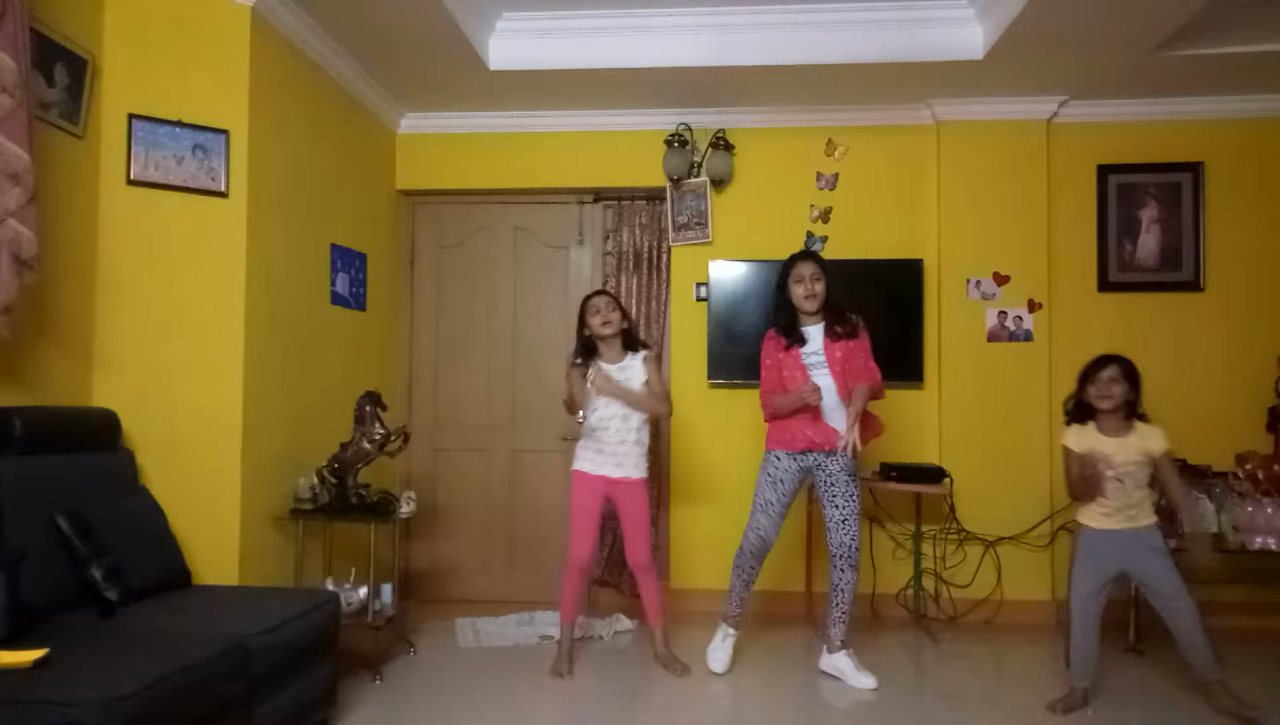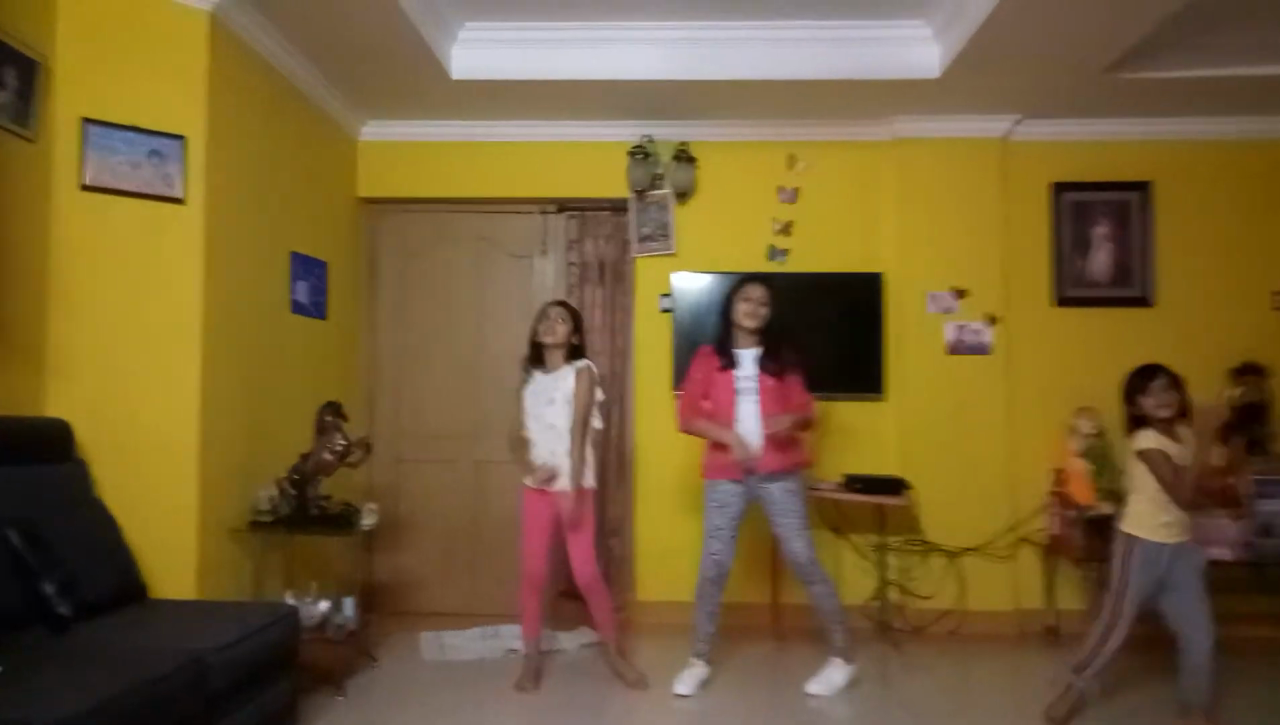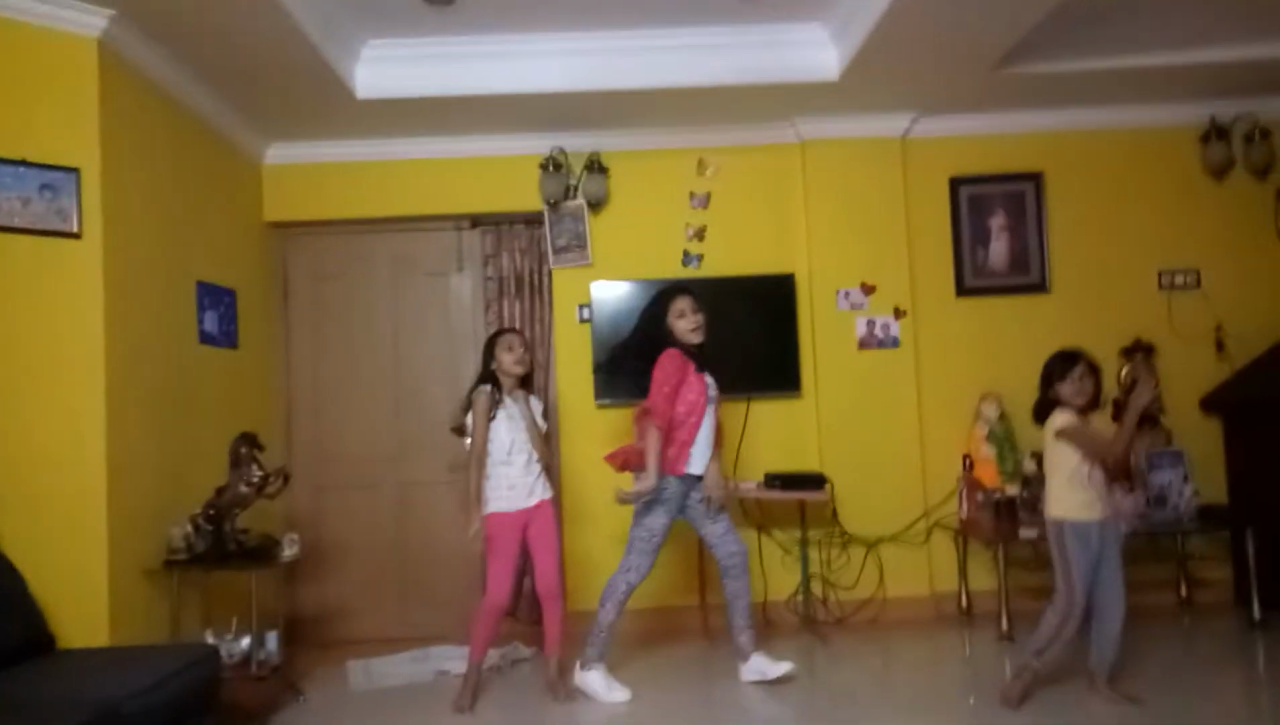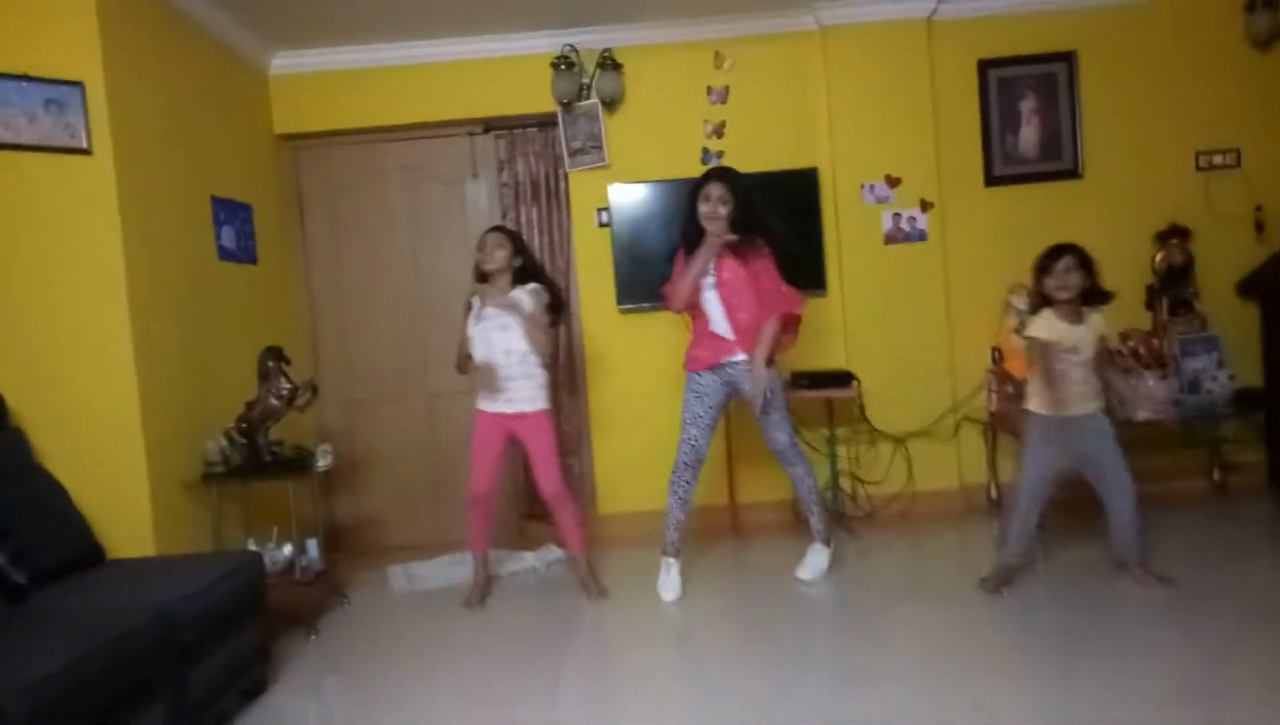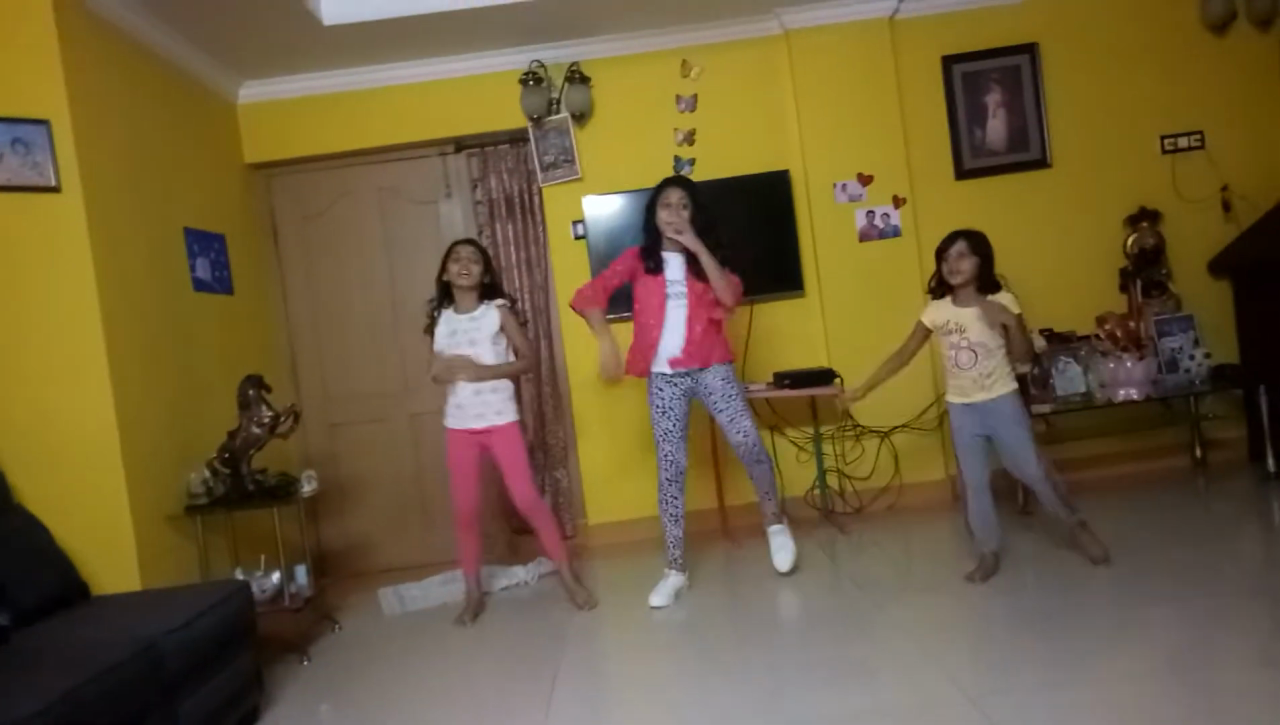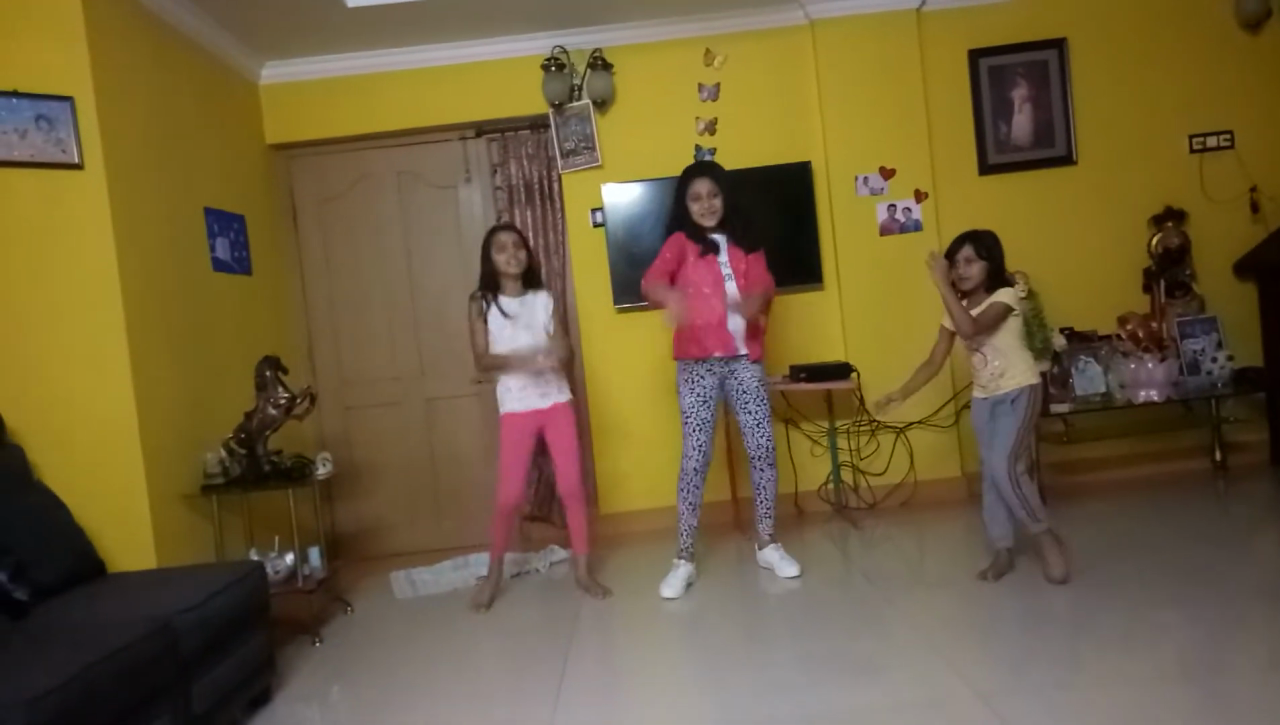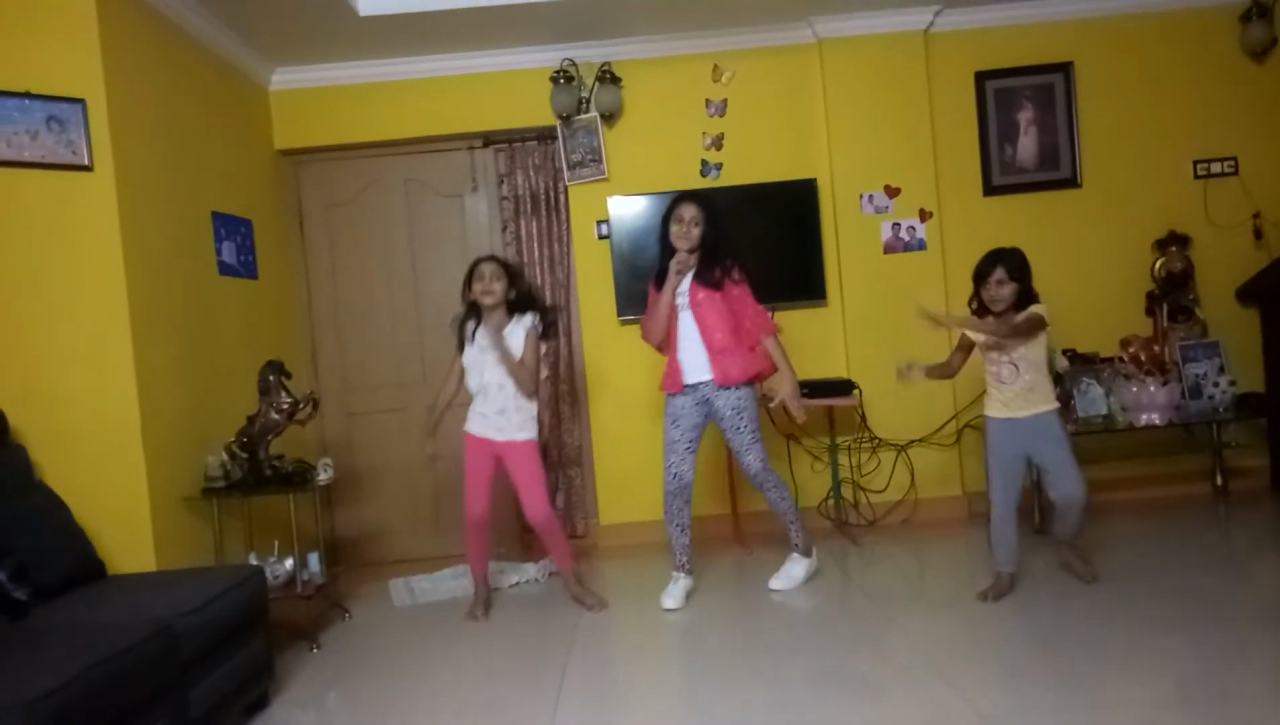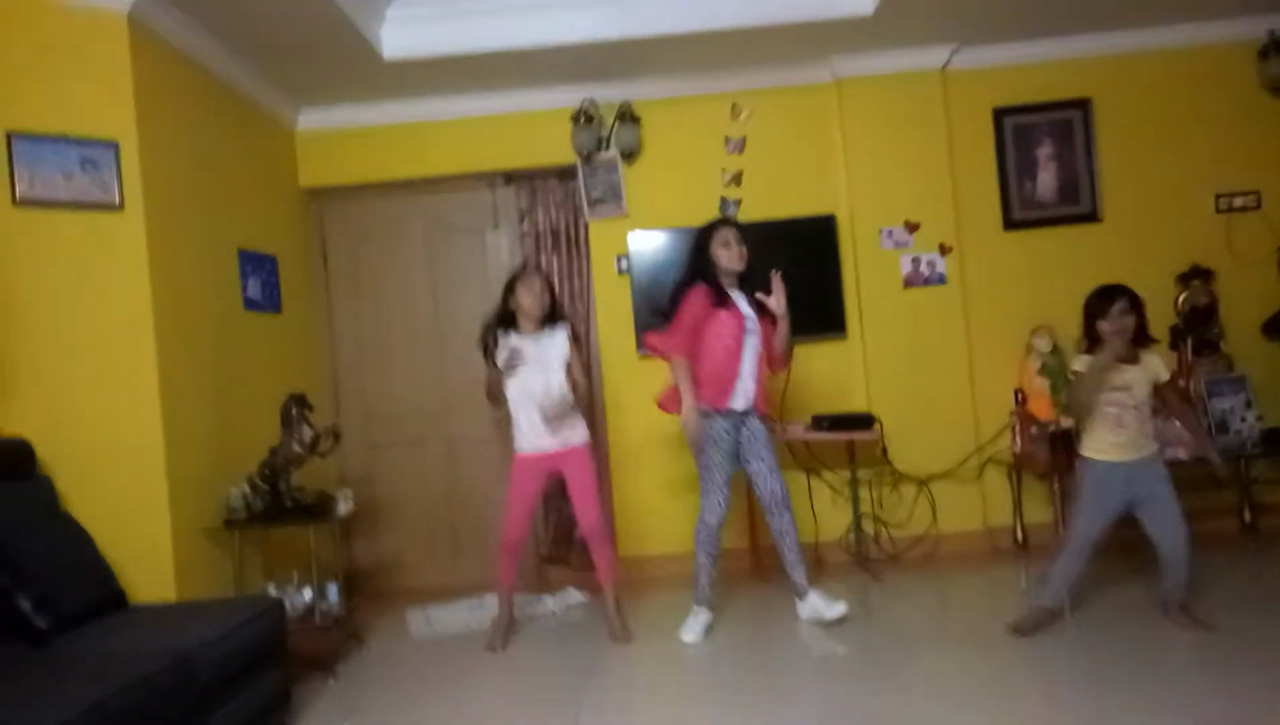
dt=0.4s
person 1, frame 1
left shoulder: (849, 328)
right shoulder: (775, 341)
left elbow: (863, 380)
right elbow: (769, 404)
left wrist: (852, 420)
right wrist: (800, 397)
left hip: (837, 449)
right hip: (787, 449)
left knee: (845, 546)
right knee: (756, 538)
left ankle: (836, 650)
right ankle: (730, 625)
person 1, frame 2
left shoulder: (779, 358)
right shoulder: (709, 357)
left elbow: (802, 411)
right elbow: (689, 417)
left wrist: (786, 422)
right wrist: (730, 439)
left hip: (778, 472)
right hip: (726, 474)
left knee: (803, 560)
right knee: (714, 565)
left ankle: (840, 656)
right ankle: (699, 659)
person 1, frame 3
left shoulder: (699, 365)
right shoulder: (672, 358)
right elbow: (656, 413)
left wrist: (714, 468)
right wrist: (649, 472)
left hip: (695, 478)
right hip: (665, 477)
left knee: (734, 555)
right knee: (636, 566)
left ankle: (750, 656)
right ankle: (590, 665)
person 1, frame 4
left shoulder: (753, 247)
right shoulder: (690, 252)
left elbow: (778, 304)
right elbow: (678, 301)
left wrist: (761, 360)
right wrist: (707, 250)
left hip: (751, 363)
right hip: (707, 366)
left knee: (785, 447)
right knee: (688, 457)
left ankle: (821, 541)
right ankle: (670, 558)
person 1, frame 5
left shoulder: (704, 254)
right shoulder: (638, 259)
left elbow: (731, 298)
right elbow: (589, 297)
left wrist: (699, 251)
right wrist: (607, 344)
left hip: (711, 366)
right hip: (663, 376)
left knee: (749, 444)
right knee: (671, 471)
left ankle: (775, 522)
right ankle: (675, 570)
person 1, frame 6
left shoulder: (745, 244)
right shoulder: (680, 242)
left elbow: (761, 291)
right elbow: (651, 282)
left wrist: (745, 304)
right wrist: (672, 301)
left hip: (744, 359)
right hip: (698, 362)
left knee: (762, 449)
right knee: (695, 458)
left ankle: (767, 544)
right ankle: (684, 559)
person 1, frame 7
left shoulder: (723, 271)
right shoulder: (661, 279)
left elbow: (756, 323)
right elbow: (656, 339)
left wrist: (785, 373)
right wrist: (670, 285)
left hip: (729, 385)
right hip: (683, 391)
left knee: (757, 469)
right knee: (676, 481)
left ankle: (803, 550)
right ankle: (681, 573)
person 1, frame 8
left shoulder: (751, 300)
right shoulder: (701, 294)
left elbow: (778, 359)
right elbow: (676, 344)
left wrist: (781, 314)
right wrist: (688, 398)
left hip: (748, 414)
right hip: (712, 414)
left knee: (776, 498)
right knee: (715, 508)
left ankle: (805, 595)
right ankle: (701, 606)
person 2, frame 1
left shoulder: (643, 361)
right shoulder: (582, 365)
left elbow: (663, 407)
right elbow: (571, 405)
left wrist: (615, 387)
right wrist: (578, 393)
left hip: (631, 474)
right hip: (588, 471)
left knee: (641, 559)
right knee: (579, 558)
left ankle: (660, 645)
right ankle: (565, 644)
person 2, frame 2
left shoulder: (582, 371)
right shoulder: (532, 380)
left elbow: (581, 428)
right elbow: (526, 437)
left wrist: (575, 493)
right wrist: (531, 465)
left hip: (578, 484)
right hip: (539, 486)
left knee: (587, 575)
right knee: (533, 572)
left ankle: (613, 651)
right ankle: (532, 658)
person 2, frame 3
left shoulder: (532, 402)
right shoulder: (485, 395)
left elbow: (542, 456)
right elbow: (478, 454)
left wrist: (527, 414)
right wrist: (475, 510)
left hip: (539, 502)
right hip: (501, 509)
left knee: (550, 587)
right knee: (497, 597)
left ankle: (553, 670)
right ankle: (471, 676)
person 2, frame 4
left shoulder: (531, 293)
right shoulder: (475, 304)
left elbow: (543, 343)
right elbow: (460, 359)
left wrist: (515, 306)
right wrist: (475, 365)
left hip: (530, 407)
right hip: (488, 409)
left knee: (552, 488)
right knee: (478, 492)
left ankle: (584, 568)
right ankle: (481, 573)
person 2, frame 5
left shoulder: (500, 310)
right shoulder: (441, 318)
left elbow: (526, 360)
right elbow: (436, 374)
left wrist: (486, 371)
right wrist: (442, 366)
left hip: (502, 420)
right hip: (460, 426)
left knee: (528, 501)
right knee: (466, 511)
left ankle: (569, 579)
right ankle: (474, 593)
person 2, frame 6
left shoulder: (543, 299)
right shoulder: (483, 304)
left elbow: (565, 349)
right elbow: (482, 360)
left wrist: (556, 349)
right wrist: (521, 358)
left hip: (557, 402)
right hip: (516, 408)
left knee: (571, 487)
right knee: (509, 496)
left ankle: (582, 570)
right ankle: (494, 573)
person 2, frame 7
left shoulder: (526, 327)
right shoulder: (468, 331)
left elbow: (530, 388)
right elbow: (452, 384)
left wrist: (501, 348)
right wrist: (432, 432)
left hip: (520, 436)
right hip: (479, 435)
left knee: (540, 516)
right knee: (476, 516)
left ankle: (573, 582)
right ankle: (481, 588)
person 2, frame 8
left shoulder: (562, 337)
right shoulder: (500, 344)
left elbow: (583, 389)
right elbow: (495, 400)
left wrist: (568, 408)
right wrist: (504, 366)
left hip: (572, 445)
right hip: (530, 451)
left knee: (593, 527)
right knee: (512, 534)
left ankle: (612, 610)
right ankle: (504, 614)
person 3, frame 1
left shoulder: (1150, 435)
right shoulder: (1077, 437)
left elbow: (1175, 487)
right elbow: (1078, 494)
right wrist: (1089, 471)
left hip: (1143, 535)
right hip: (1096, 536)
left knee: (1181, 610)
right knee: (1082, 612)
left ankle: (1216, 686)
right ankle: (1080, 687)
person 3, frame 2
left shoulder: (1179, 438)
right shoulder: (1148, 441)
left elbow: (1197, 493)
right elbow: (1184, 496)
right wrist: (1199, 449)
left hip: (1179, 546)
right hip: (1141, 543)
left knee: (1198, 631)
right knee: (1117, 620)
right ankle: (1075, 689)
person 3, frame 3
left shoulder: (1083, 425)
right shoulder: (1061, 421)
left elbow: (1108, 465)
right elbow: (1112, 455)
right wrist: (1135, 405)
left hip: (1100, 524)
right hip: (1068, 524)
left knee: (1110, 604)
right knee: (1071, 604)
left ankle: (1100, 677)
right ankle: (1029, 669)
person 3, frame 4
left shoulder: (1095, 321)
right shoulder: (1040, 326)
left elbow: (1100, 368)
right elbow: (1048, 380)
right wrist: (1066, 431)
left hip: (1090, 419)
right hip: (1046, 421)
left knee: (1122, 489)
right knee: (1030, 496)
left ankle: (1132, 560)
right ankle: (1006, 563)
person 3, frame 5
left shoulder: (1002, 302)
right shoulder: (936, 310)
left elbow: (1023, 355)
right elbow: (903, 354)
left wrist: (1009, 321)
right wrist: (864, 387)
left hip: (1002, 400)
right hip: (962, 408)
left knee: (1033, 471)
right knee: (975, 483)
left ankle: (1077, 526)
right ankle: (988, 553)
person 3, frame 6
left shoulder: (1005, 297)
right shoulder: (955, 311)
left elbow: (971, 329)
right elbow: (934, 362)
left wrist: (942, 287)
right wrist: (899, 394)
left hip: (1018, 393)
right hip: (984, 400)
left knee: (1003, 467)
right knee: (991, 477)
left ankle: (1045, 536)
right ankle: (1003, 551)
person 3, frame 7
left shoulder: (1035, 316)
right shoulder: (977, 327)
left elbow: (1010, 331)
right elbow: (950, 368)
left wrist: (955, 322)
right wrist: (923, 371)
left hip: (1042, 418)
right hip: (1001, 423)
left knee: (1071, 491)
right knee: (1002, 501)
left ankle: (1066, 543)
right ankle: (1004, 572)
person 3, frame 8
left shoulder: (1152, 362)
right shoulder: (1089, 365)
left elbow: (1177, 407)
right elbow: (1080, 411)
left wrist: (1205, 442)
right wrist: (1102, 365)
left hip: (1146, 464)
right hip: (1101, 466)
left knee: (1174, 538)
right knee: (1080, 538)
left ankle: (1175, 604)
right ankle: (1046, 605)
